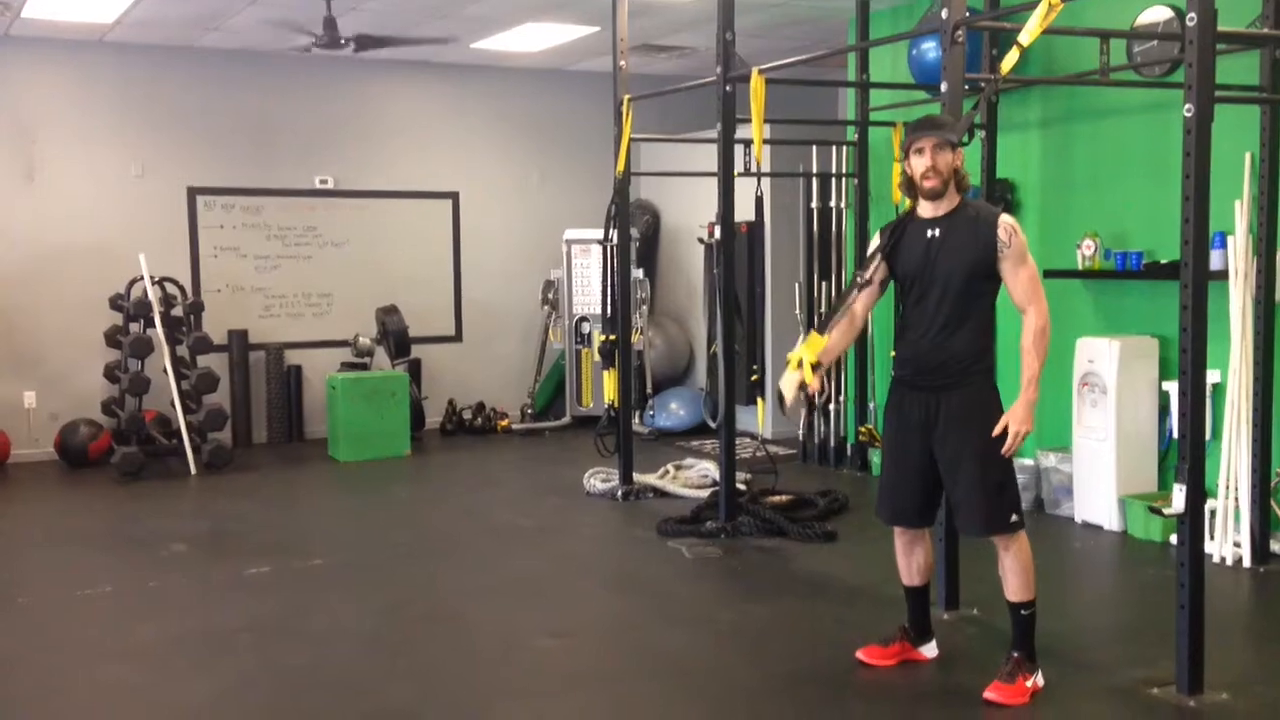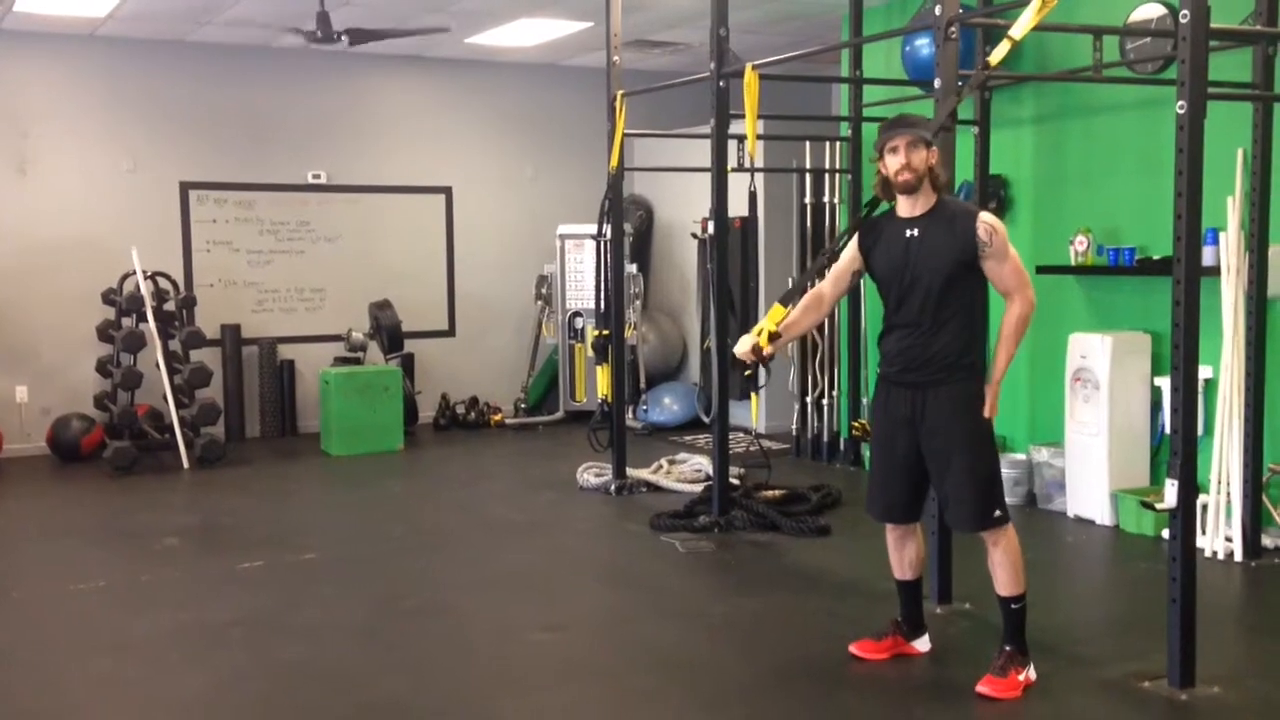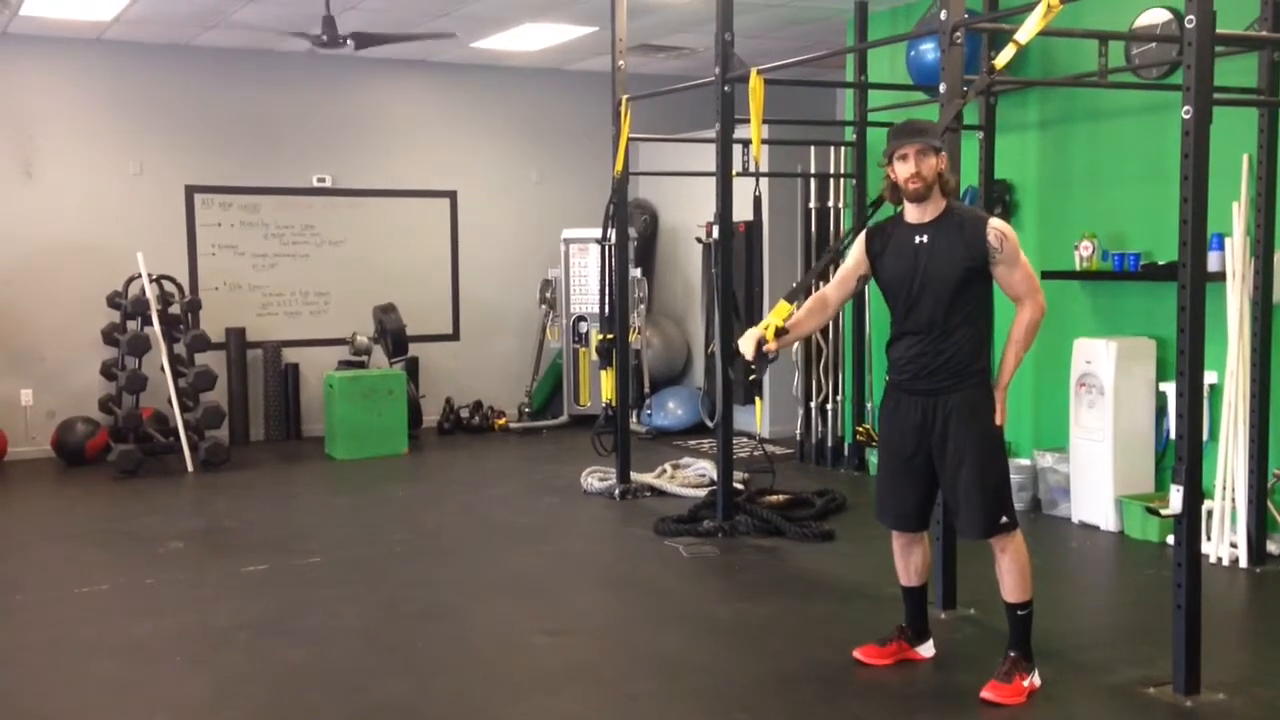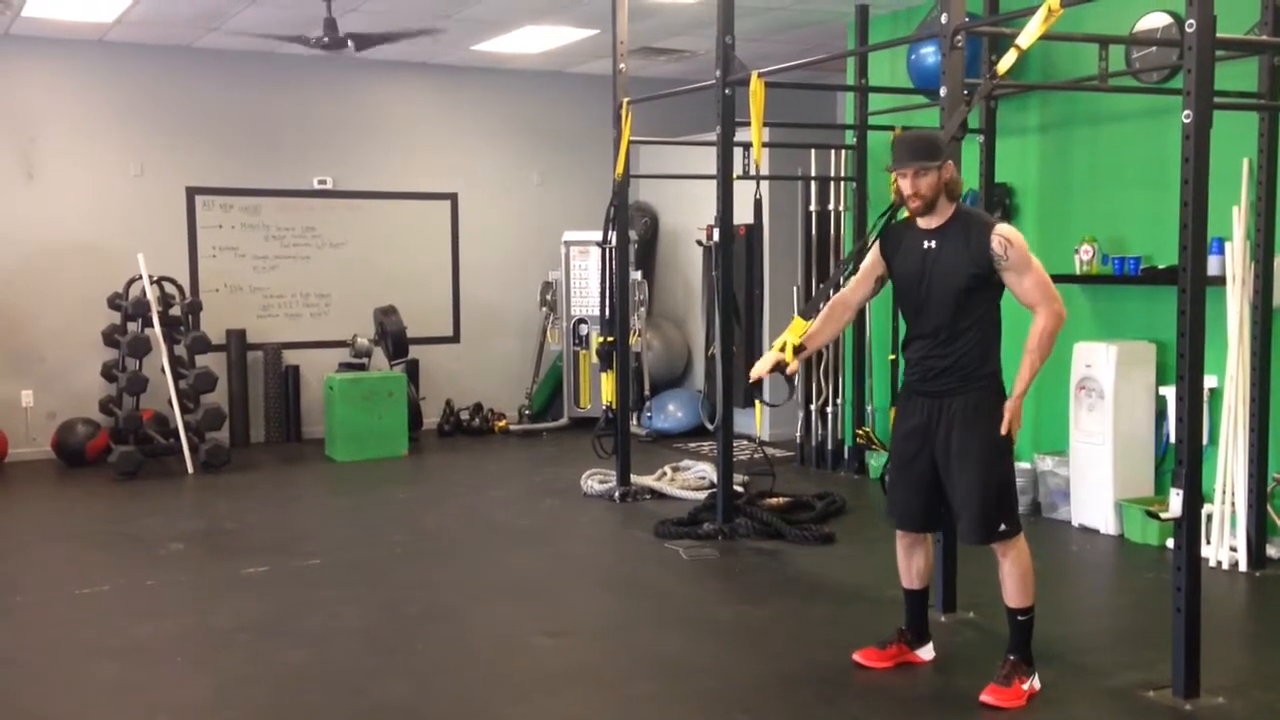
dt=0.5s
person 1, frame 1
left shoulder: (994, 229)
right shoulder: (891, 237)
left elbow: (1033, 310)
right elbow: (858, 309)
left wrist: (1026, 399)
right wrist: (812, 362)
left hip: (969, 397)
right hip: (907, 396)
left knee: (1001, 526)
right knee: (905, 520)
left ankle: (1023, 658)
right ankle: (917, 635)
person 1, frame 2
left shoulder: (975, 225)
right shoulder: (870, 234)
left elbow: (1020, 297)
right elbow: (825, 294)
left wrist: (994, 378)
right wrist: (772, 337)
left hip: (956, 394)
right hip: (894, 392)
left knee: (990, 521)
right knee: (896, 515)
left ankle: (1016, 653)
right ankle: (911, 628)
person 1, frame 3
left shoulder: (984, 232)
right shoulder: (877, 239)
left elbow: (1031, 302)
right elbow: (829, 297)
left wrist: (1000, 383)
right wrist: (777, 333)
left hip: (966, 402)
right hip: (903, 399)
left knee: (998, 528)
right knee: (903, 522)
left ankle: (1021, 659)
right ankle: (915, 635)
person 1, frame 4
left shoulder: (991, 237)
right shoulder: (891, 241)
left elbow: (1049, 309)
right elbow: (847, 301)
left wrist: (1018, 393)
right wrist: (795, 349)
left hip: (974, 404)
right hip: (915, 402)
left knee: (1001, 532)
right knee: (909, 525)
left ankle: (1021, 662)
right ankle: (915, 636)
